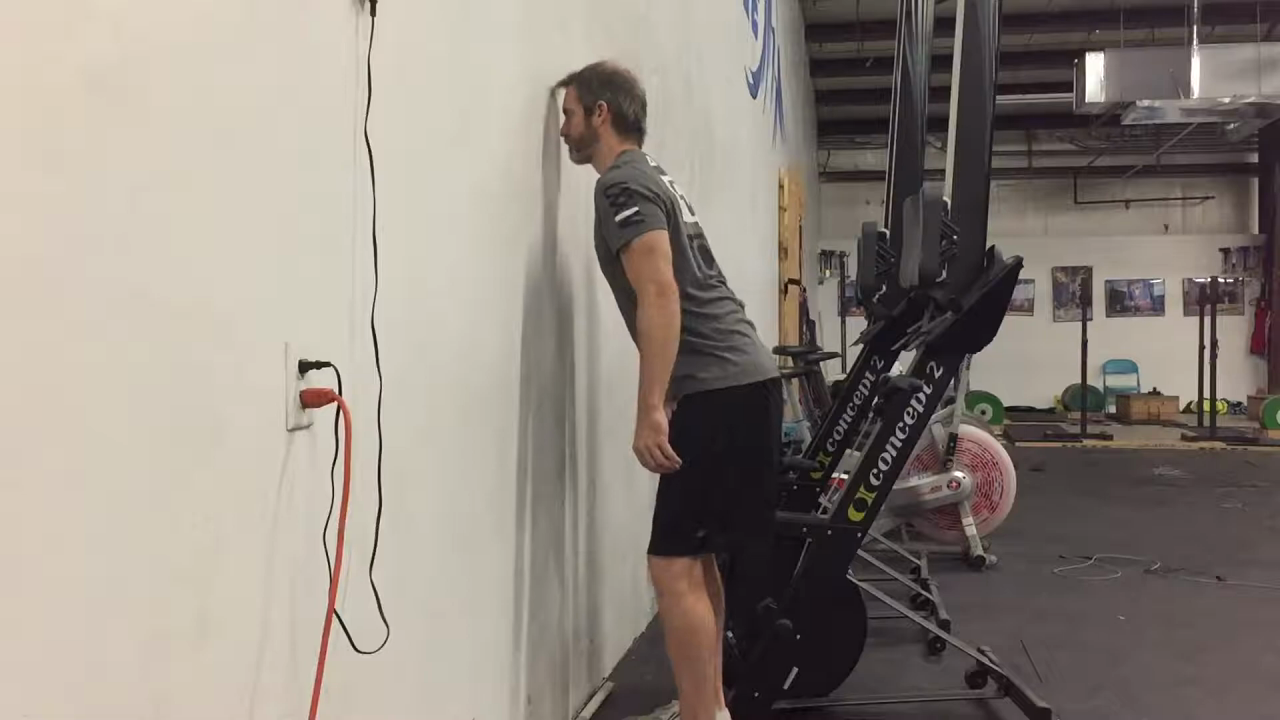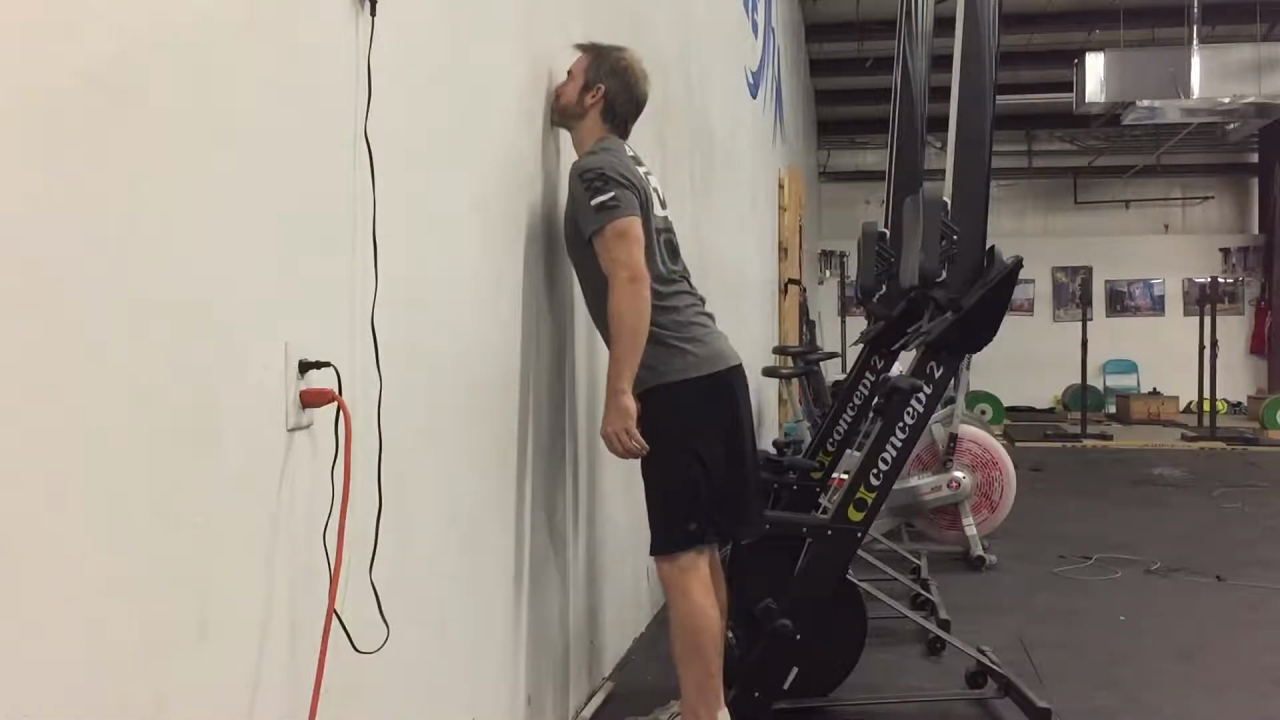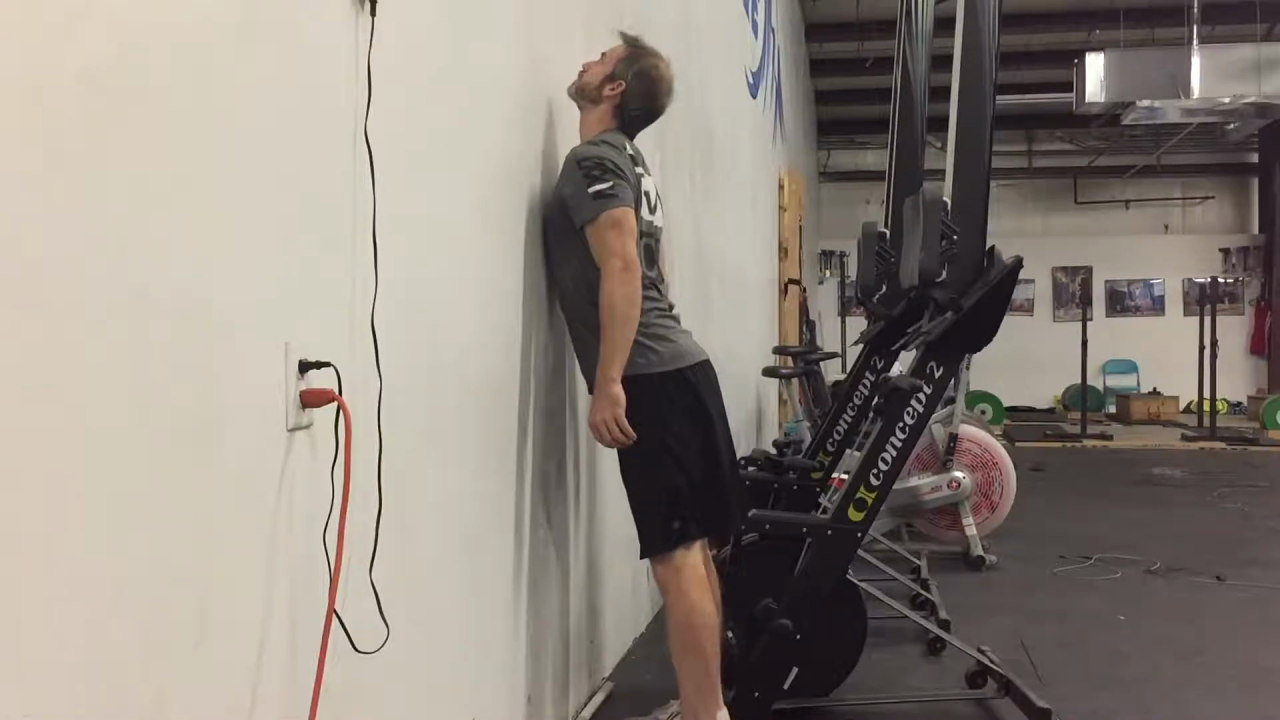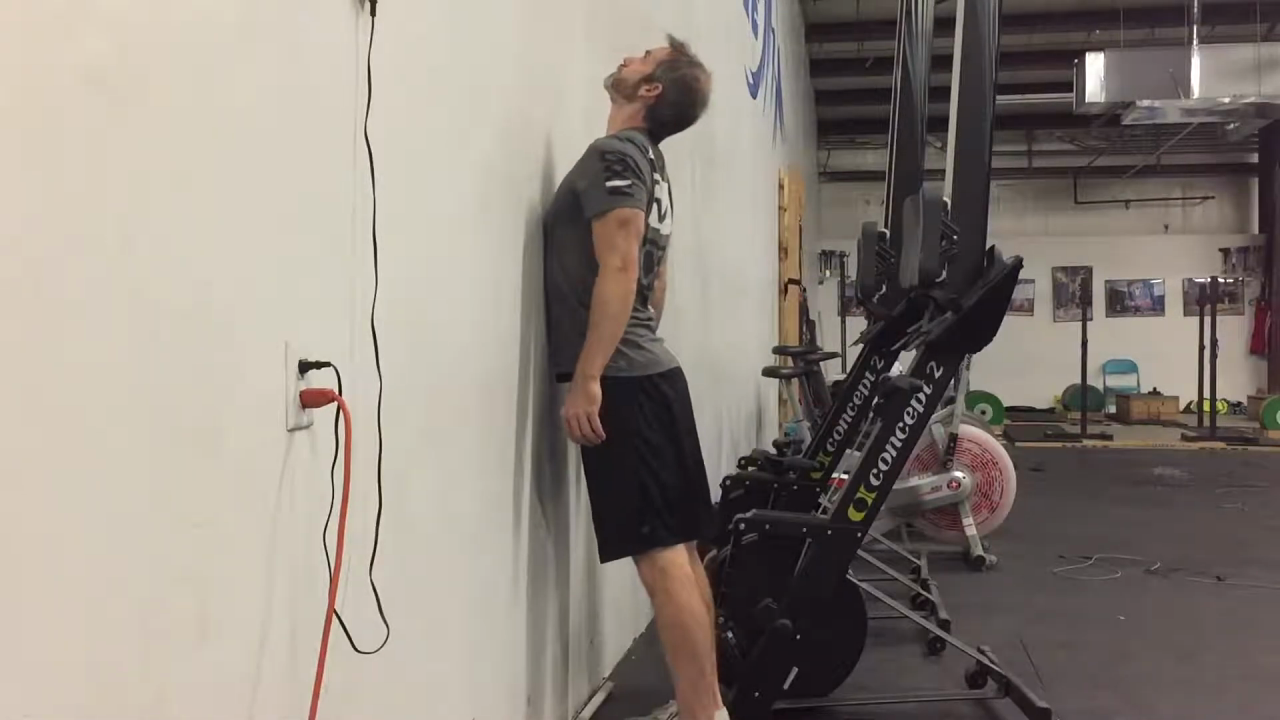
dt=1s
person 1, frame 1
left shoulder: (621, 186)
right shoulder: (647, 177)
left elbow: (660, 294)
left wrist: (649, 411)
right wrist: (667, 401)
left hip: (720, 390)
right hip: (739, 379)
left knee: (674, 565)
right knee: (695, 555)
person 1, frame 2
left shoulder: (598, 170)
right shoulder: (625, 166)
left elbow: (631, 281)
left wrist: (619, 395)
right wrist: (634, 388)
left hip: (682, 382)
right hip: (706, 369)
left knee: (682, 559)
right knee: (700, 551)
person 1, frame 3
left shoulder: (594, 160)
right shoulder: (626, 161)
left elbow: (621, 270)
left wrist: (608, 385)
left hip: (651, 379)
right hip: (678, 367)
left knee: (676, 554)
right knee: (691, 547)
person 1, frame 4
left shoulder: (614, 154)
right shoulder: (646, 161)
left elbow: (617, 270)
left wrist: (586, 378)
left hip: (622, 381)
right hip: (650, 373)
left knee: (659, 553)
right knee: (677, 547)
